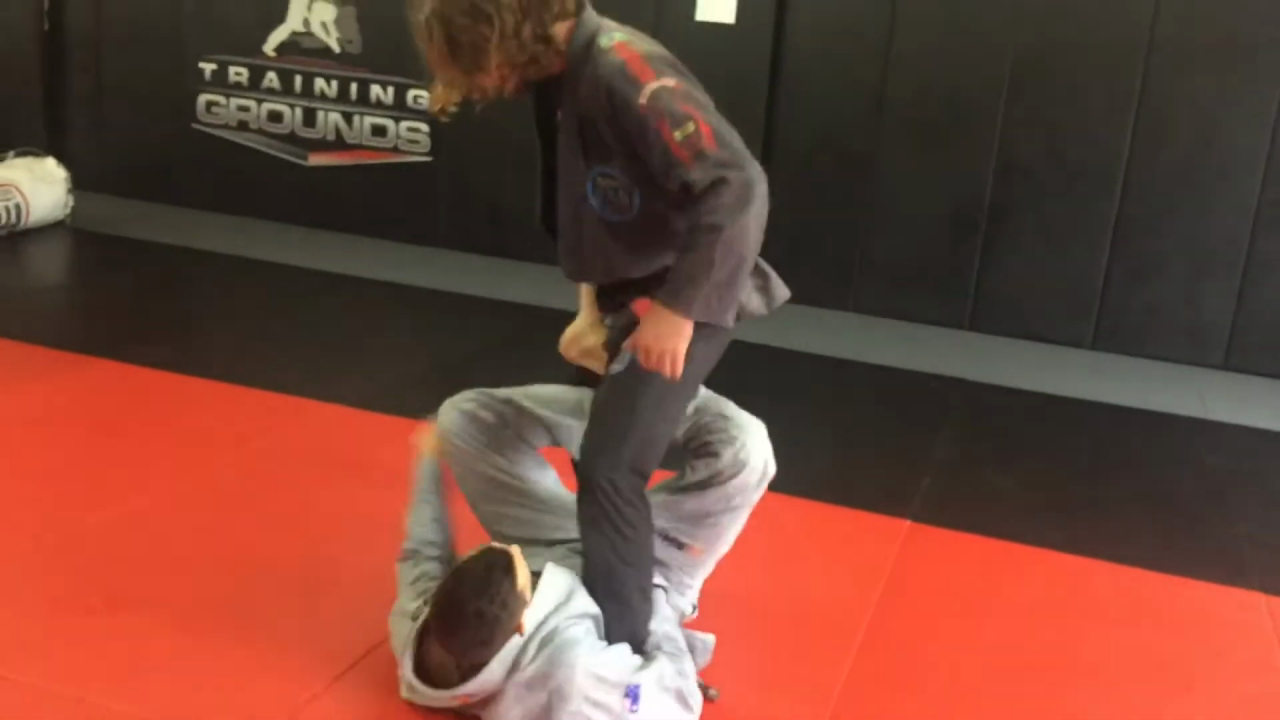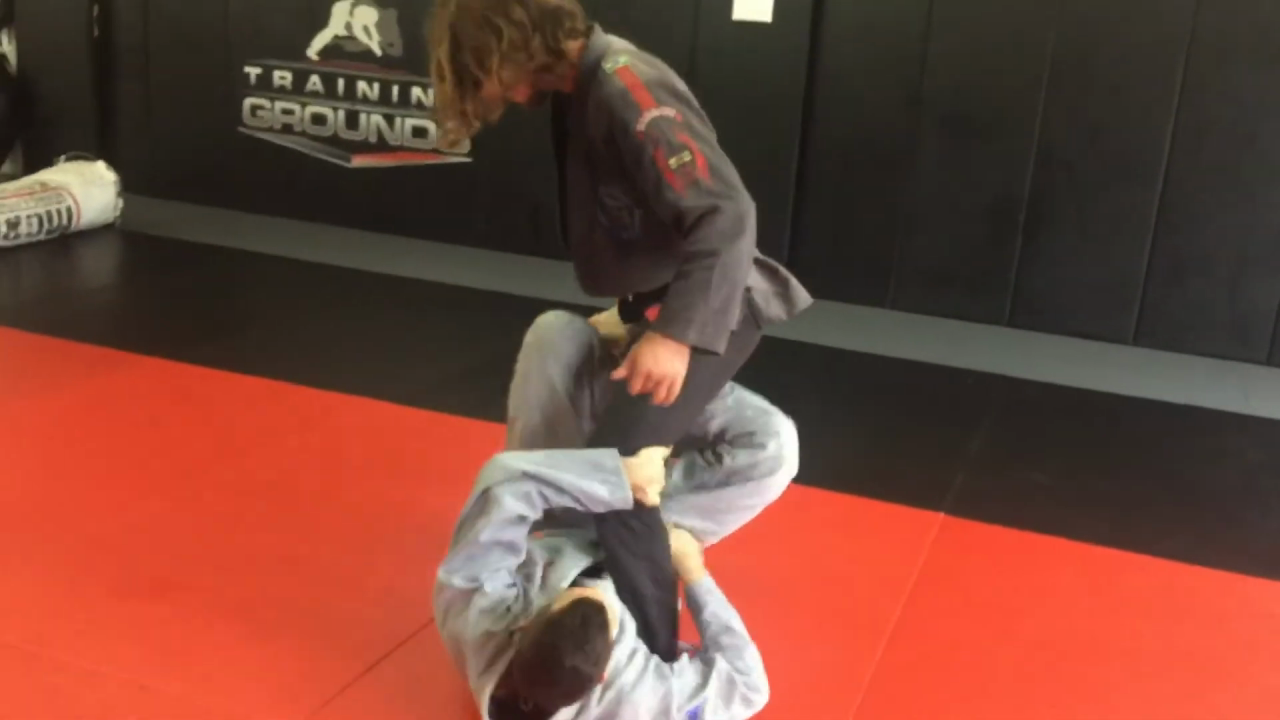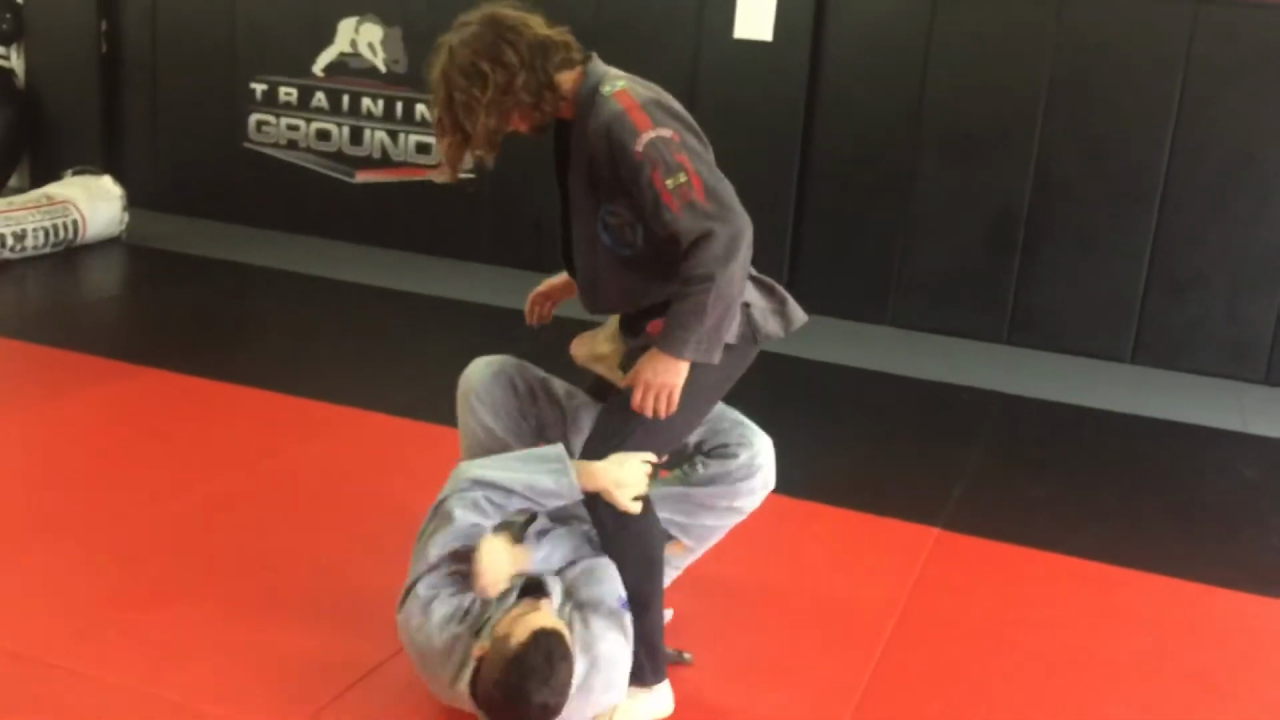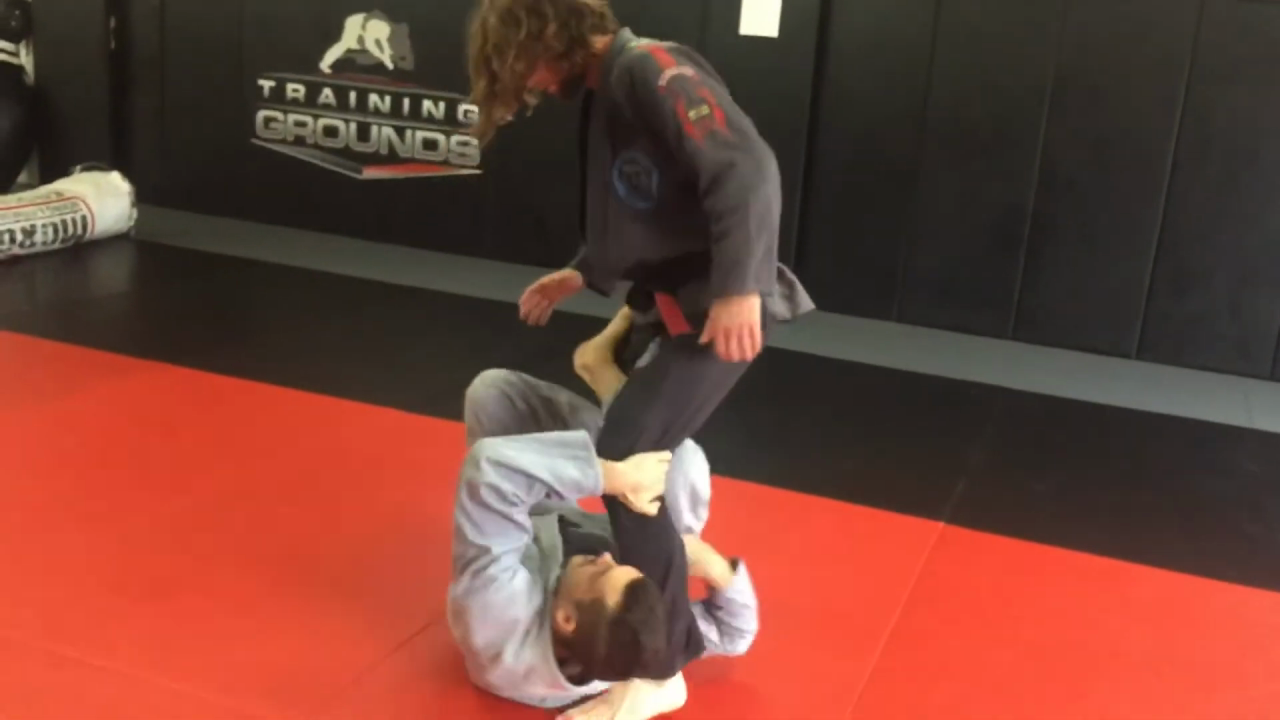
dt=0.5s
person 1, frame 1
left shoulder: (623, 70)
right shoulder: (565, 65)
left elbow: (736, 187)
left wrist: (680, 307)
right wrist: (600, 297)
left hip: (681, 301)
right hip: (635, 290)
left knee: (610, 467)
right knee: (601, 450)
person 1, frame 2
left shoulder: (625, 89)
right shoulder: (582, 77)
left elbow: (723, 212)
left wrist: (678, 333)
left hip: (712, 309)
right hip: (662, 295)
left knee: (617, 464)
left ankle: (650, 656)
person 1, frame 3
left shoulder: (626, 118)
right shoulder: (585, 108)
left elbow: (722, 232)
left wrist: (675, 349)
right wrist: (578, 278)
left hip: (708, 325)
right hip: (665, 316)
right knee: (609, 466)
right ankle: (627, 603)
person 1, frame 4
left shoulder: (652, 71)
right shoulder: (609, 85)
left elbow: (747, 169)
left wrist: (737, 288)
right wrist: (582, 273)
left hip: (719, 306)
right hip: (680, 301)
left knee: (625, 458)
right knee: (632, 451)
left ankle: (657, 663)
right ankle: (664, 630)
person 2, frame 1
left shoulder: (415, 633)
right shoulder: (569, 675)
left elbow: (425, 557)
left wrist: (431, 469)
right wrist: (647, 603)
left hip: (557, 558)
left knee: (463, 416)
right knee: (740, 446)
person 2, frame 2
left shoulder: (470, 627)
left elbow: (502, 482)
left wrist: (620, 473)
right wrist: (694, 576)
left hip: (542, 539)
right knee: (772, 448)
person 2, frame 3
left shoulder: (426, 631)
right shoulder: (598, 669)
left elbow: (467, 489)
right elbow: (593, 561)
left wrist: (586, 475)
right wrist: (516, 555)
left knee: (489, 377)
right knee: (747, 458)
person 2, frame 4
left shoulder: (493, 608)
right shoulder: (639, 643)
left elbow: (489, 462)
right elbow: (733, 631)
left wrist: (611, 476)
right wrist: (716, 569)
left hip: (537, 540)
left knee: (494, 388)
right knee: (682, 468)
right ankle: (606, 377)
